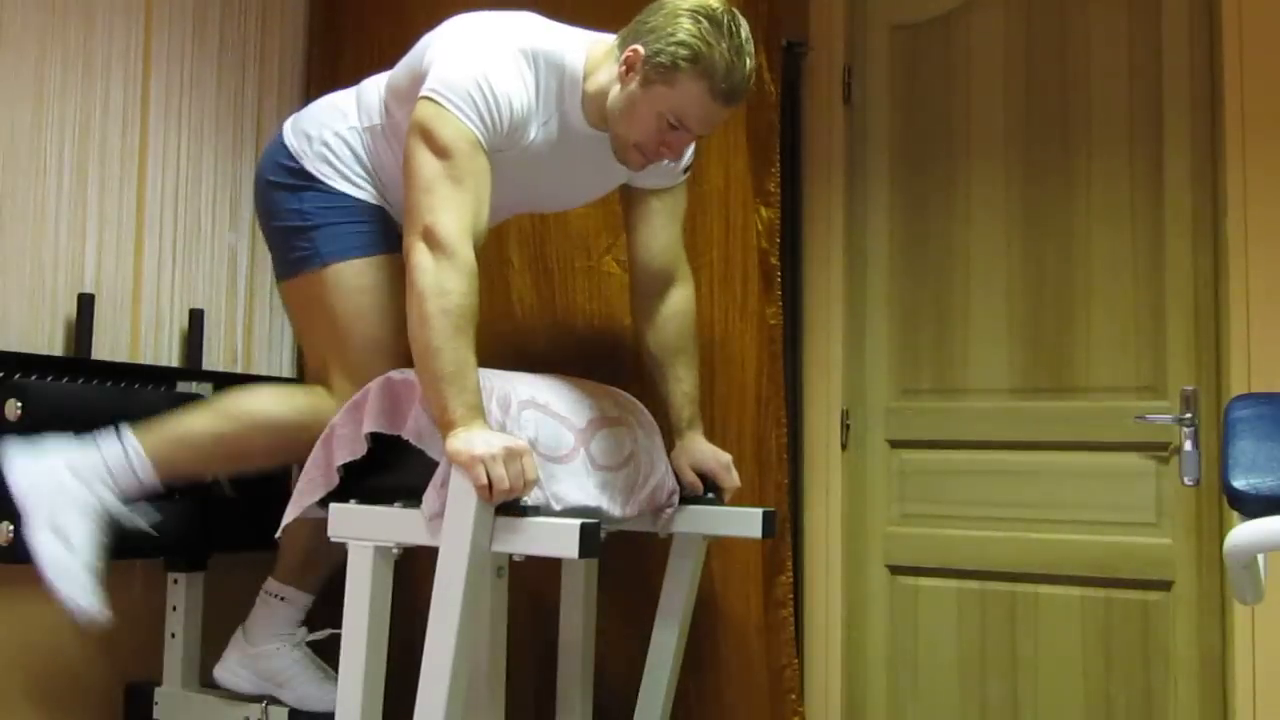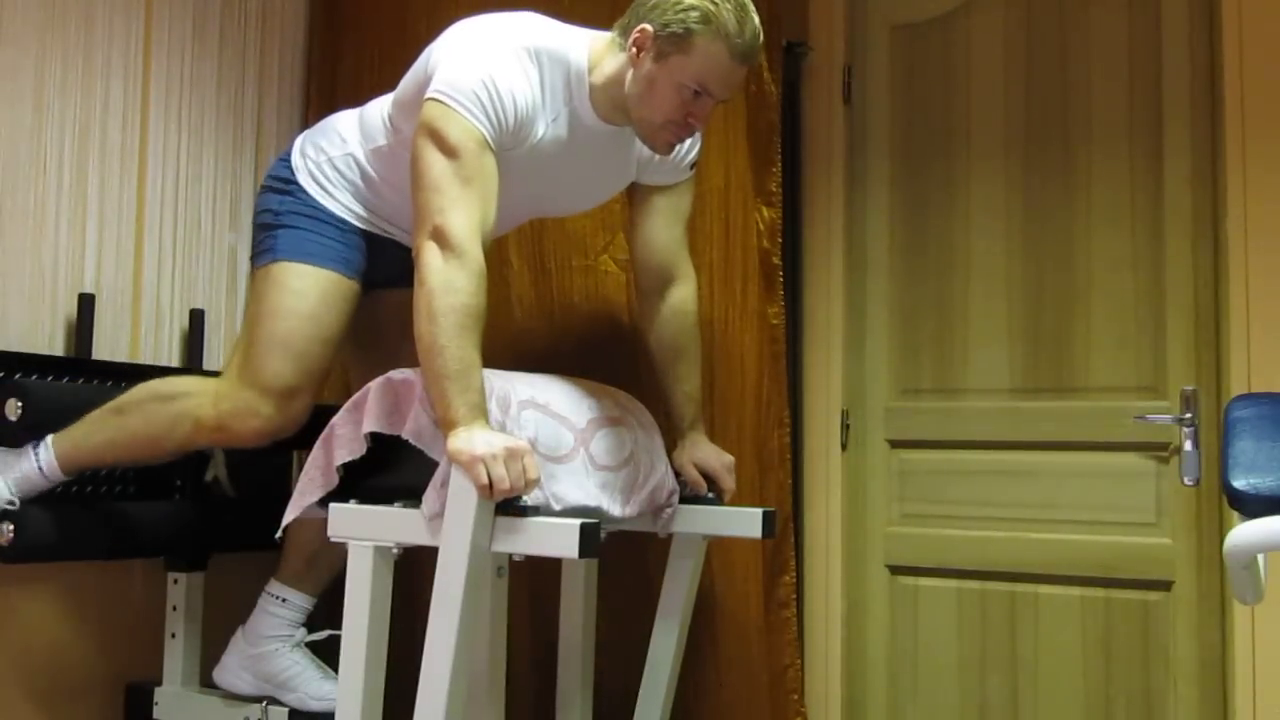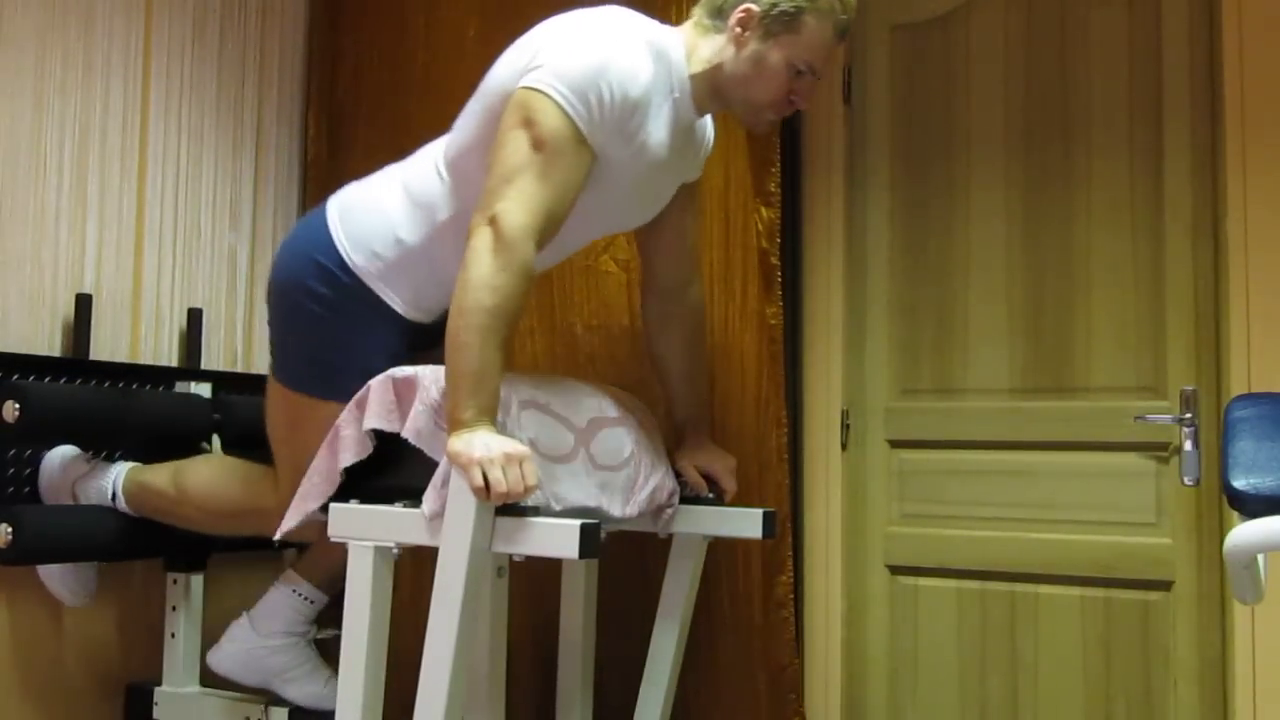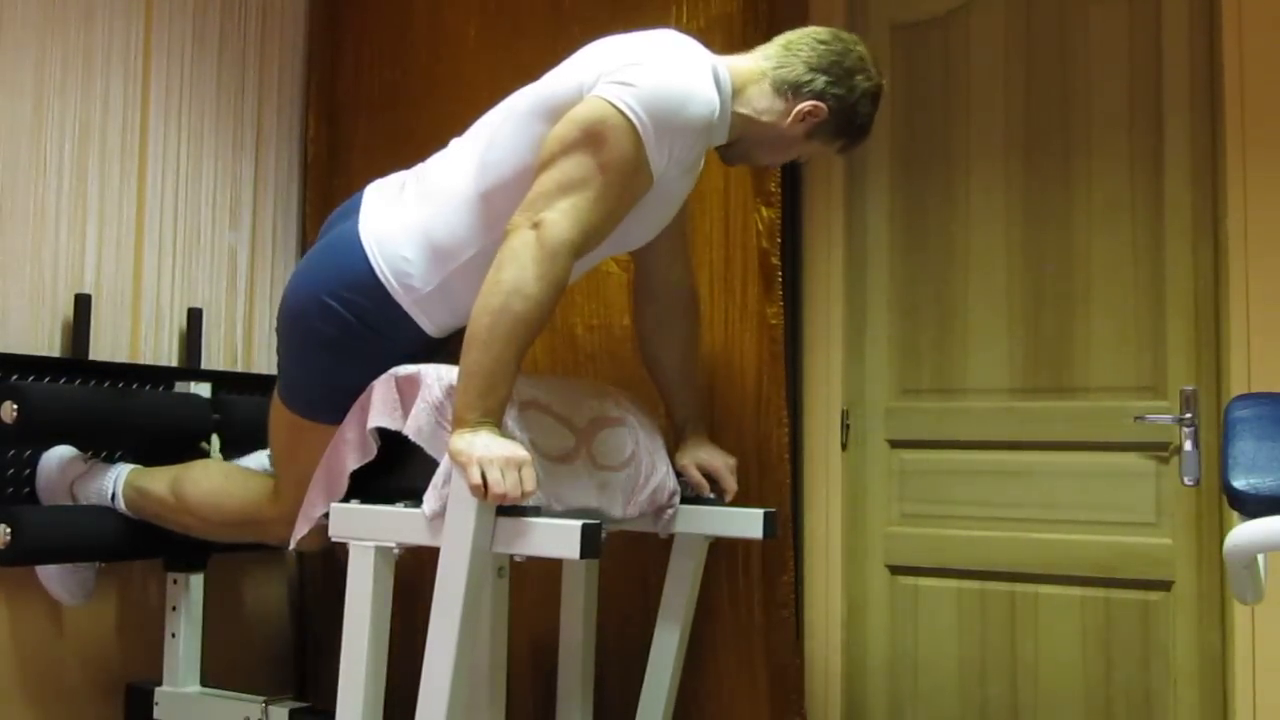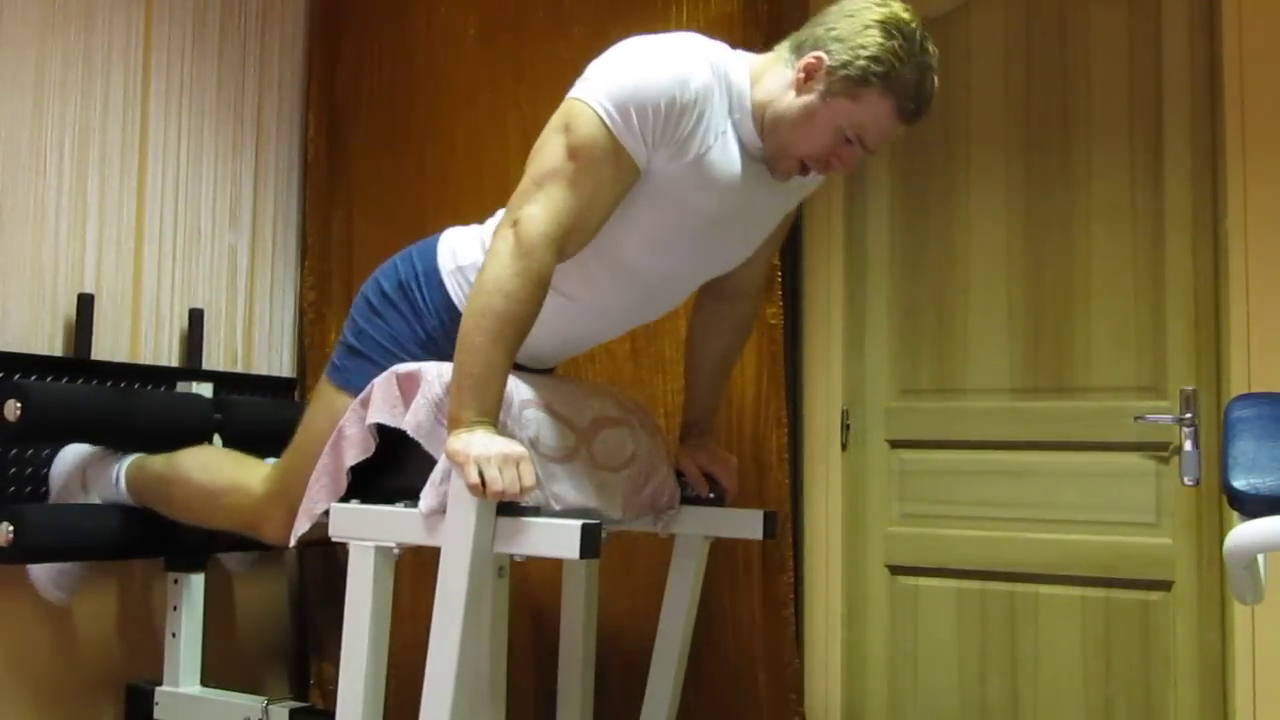
dt=1s
person 1, frame 1
left shoulder: (659, 137)
right shoulder: (493, 69)
left elbow: (664, 286)
right elbow: (440, 246)
left wrist: (688, 433)
right wrist: (465, 426)
left hip: (402, 204)
right hip: (328, 176)
right knee: (362, 403)
left ankle: (266, 642)
right ankle: (83, 476)
person 1, frame 2
left shoulder: (668, 138)
right shoulder: (495, 64)
left elbow: (668, 285)
right elbow: (450, 246)
left wrist: (689, 432)
right wrist: (465, 424)
left hip: (412, 240)
right hip: (330, 194)
right knee: (258, 407)
left ankle: (266, 643)
person 1, frame 3
left shoulder: (690, 126)
left elbow: (673, 290)
right elbow: (505, 237)
left wrist: (692, 434)
right wrist: (471, 426)
left hip: (422, 293)
right hip: (348, 273)
right knee: (307, 501)
left ankle: (269, 636)
right ankle: (90, 482)
person 1, frame 4
left shoulder: (683, 112)
right shoulder: (674, 90)
left elbow: (665, 285)
right elbow: (540, 241)
left wrist: (690, 430)
right wrist: (475, 426)
left hip: (393, 252)
right hip: (365, 291)
right knee: (300, 516)
left ankle: (292, 449)
right ankle: (95, 481)
person 1, frame 5
left shoulder: (795, 166)
right shoulder: (663, 80)
left elbow: (732, 294)
right elbow: (529, 238)
left wrist: (695, 433)
right wrist: (471, 425)
left hip: (523, 354)
right hip: (435, 308)
right knee: (286, 514)
left ankle: (267, 465)
right ankle: (104, 474)
